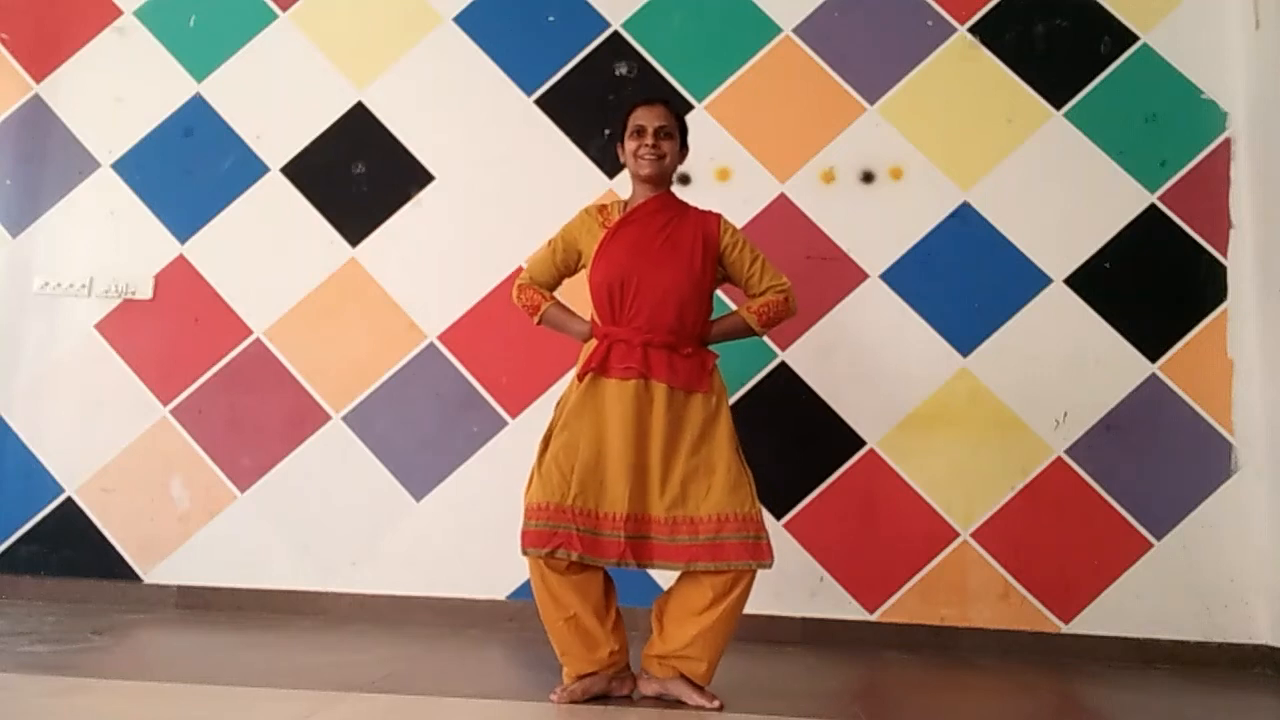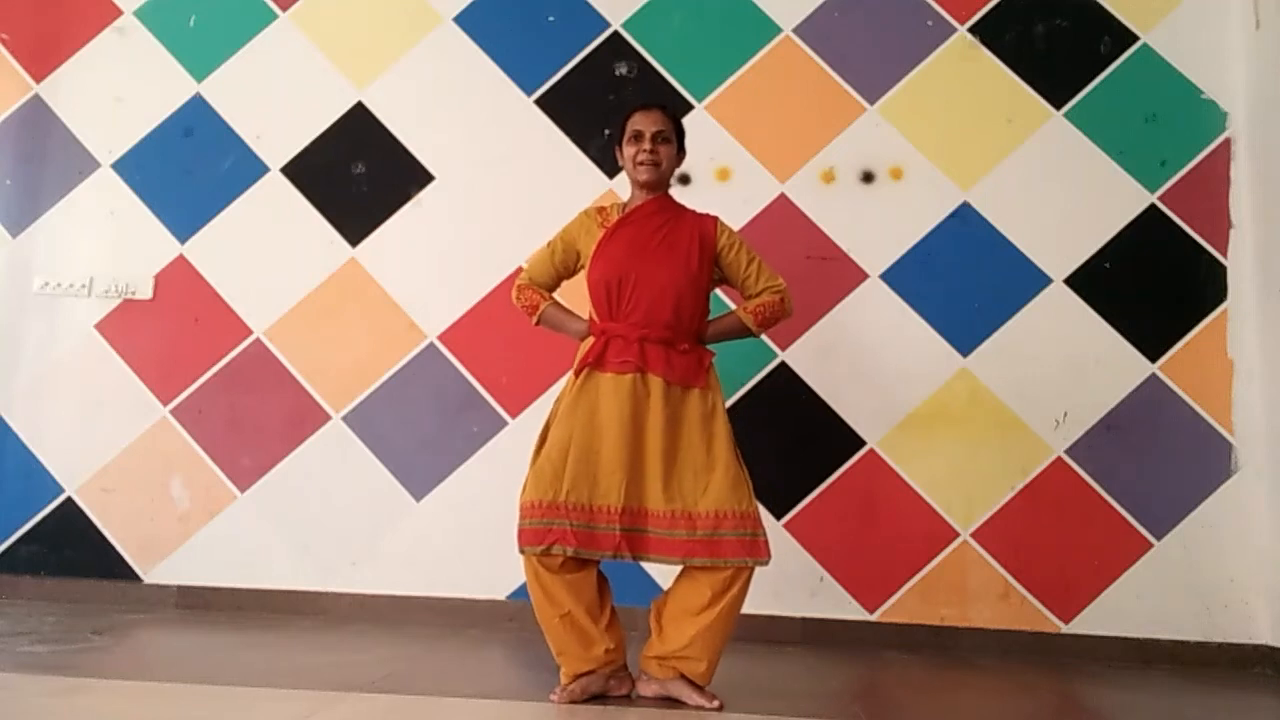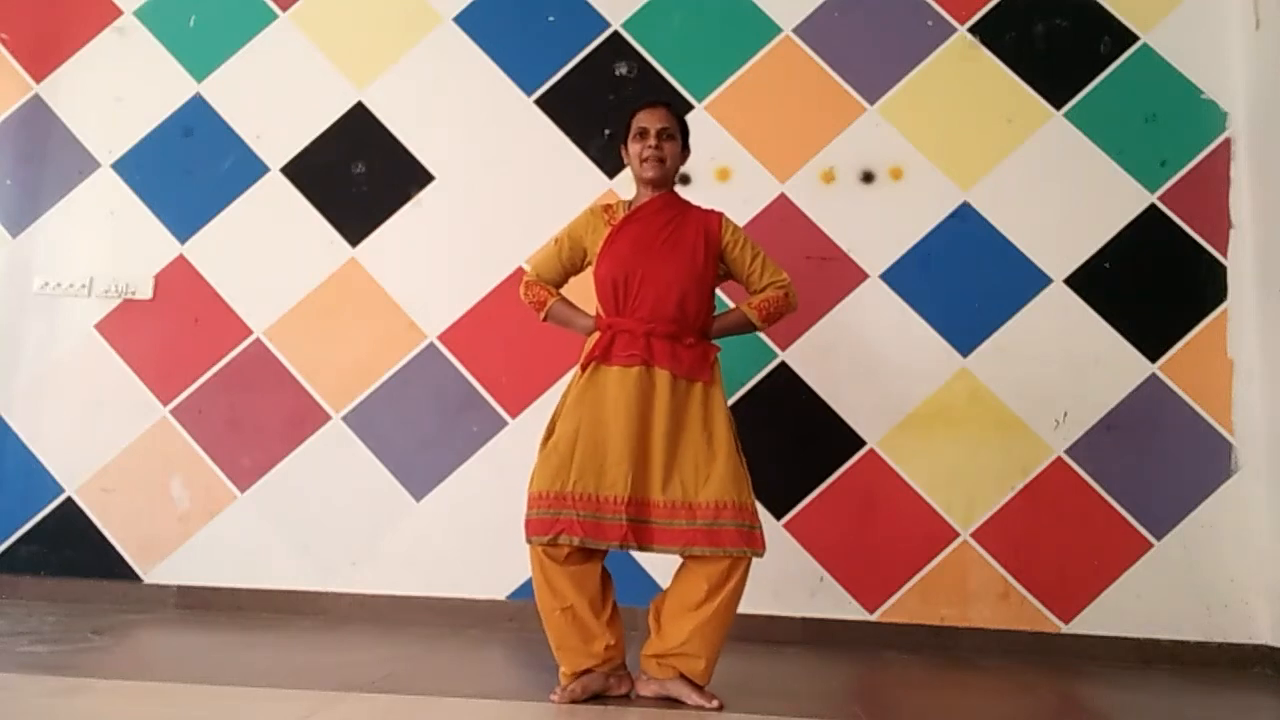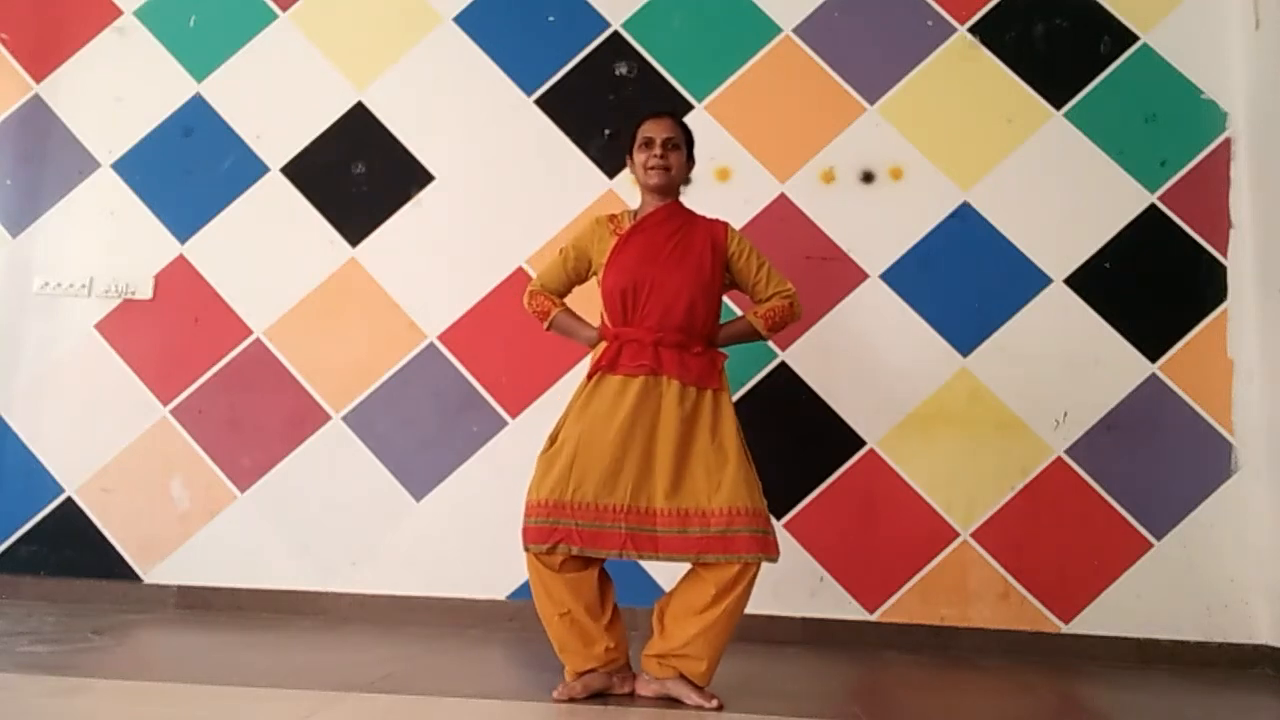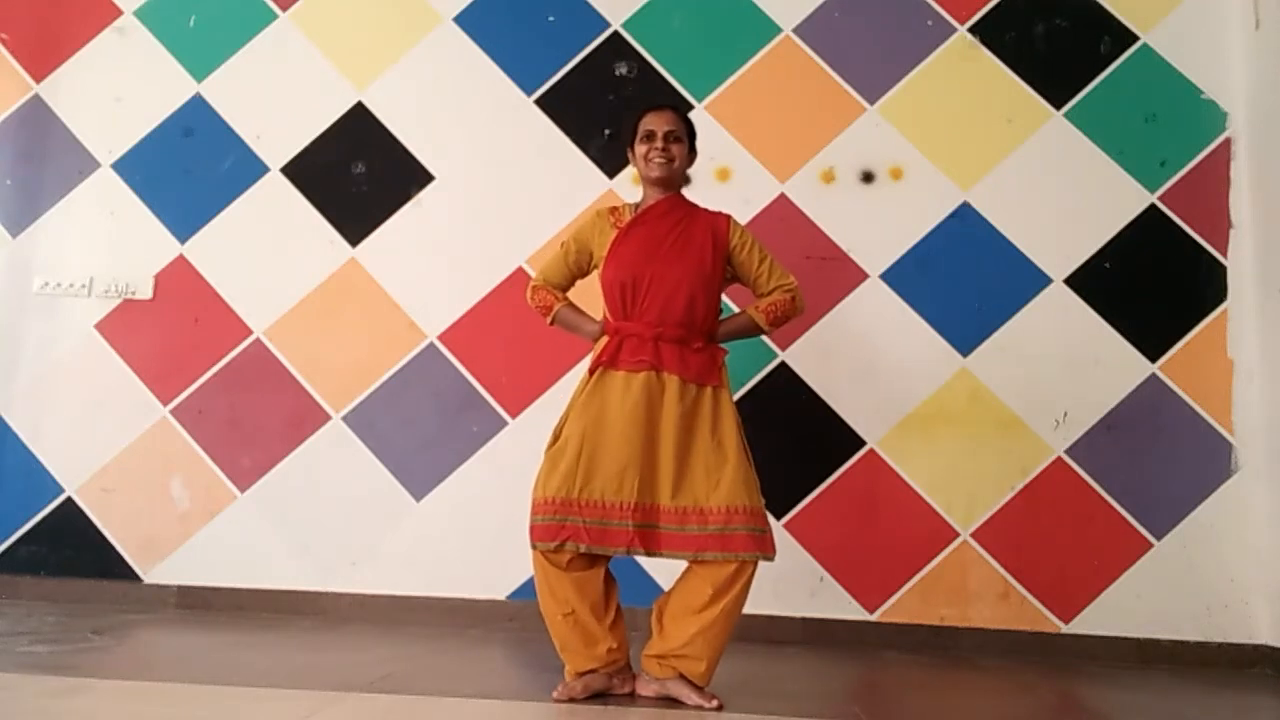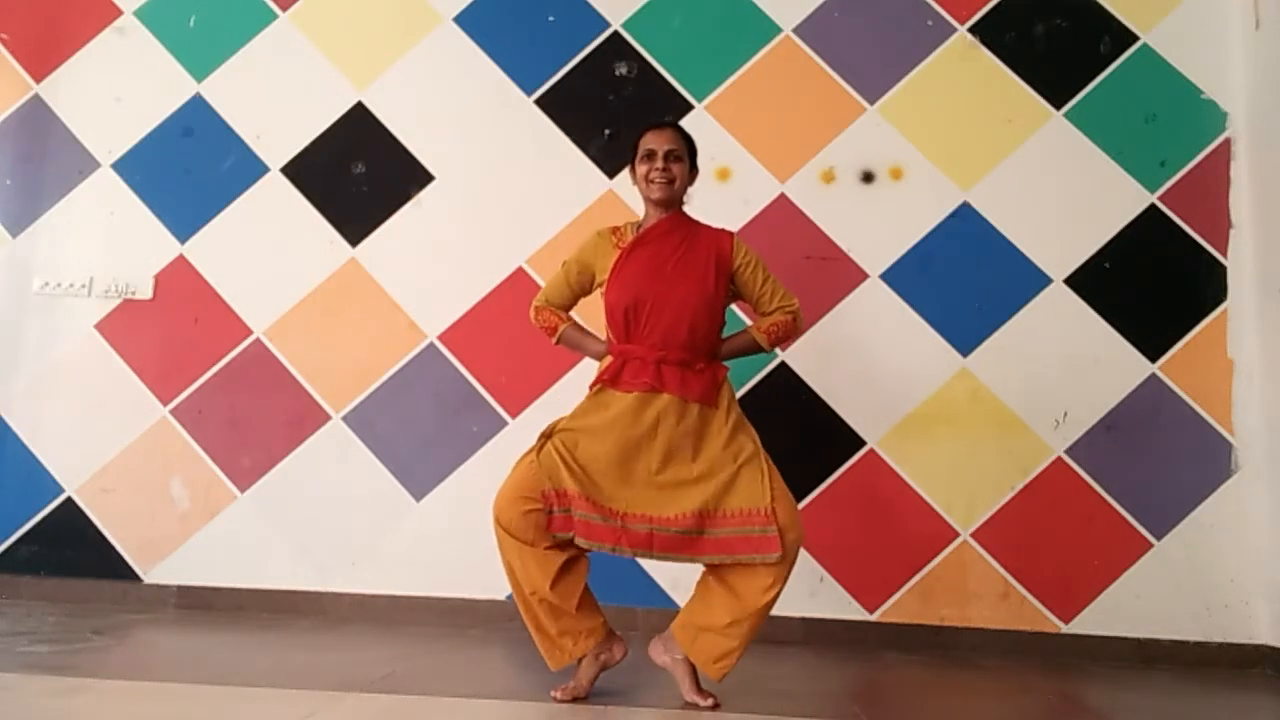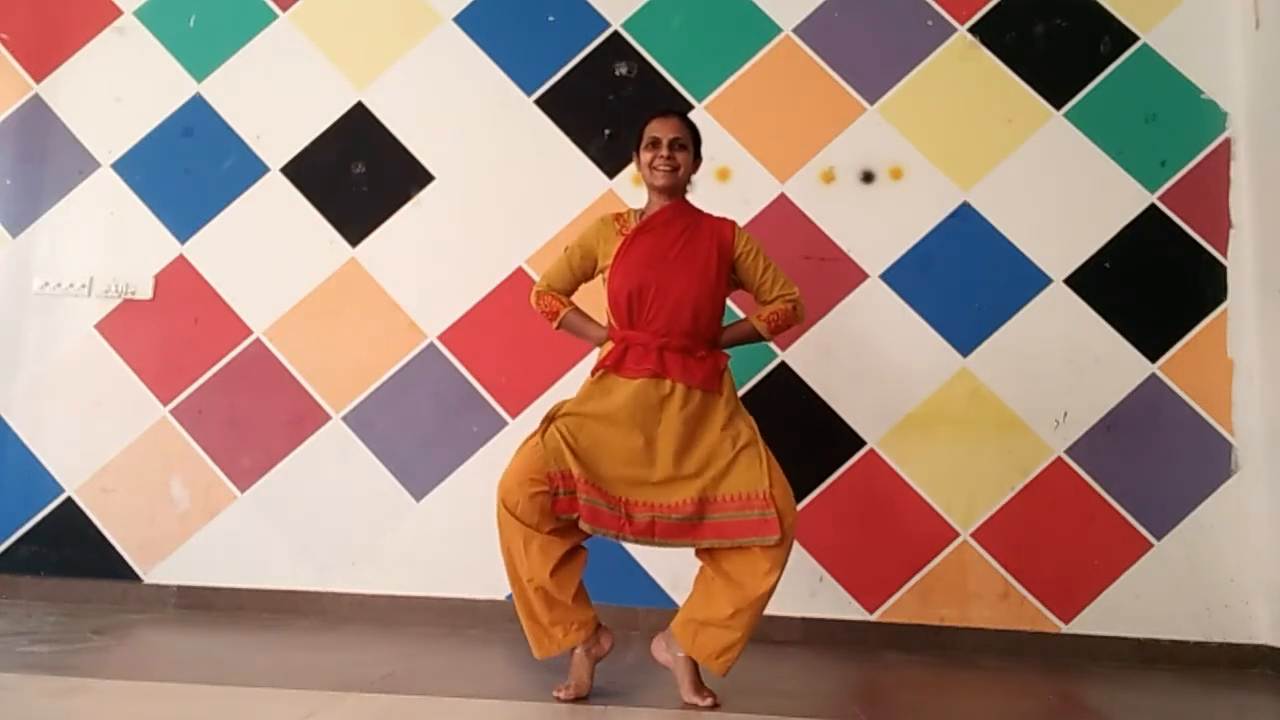
dt=0.7s
person 1, frame 1
left shoulder: (711, 230)
right shoulder: (592, 224)
left elbow: (778, 296)
right elbow: (527, 287)
left wrist: (706, 333)
right wrist: (587, 330)
left hip: (686, 401)
right hip: (605, 394)
left knee: (730, 541)
right knee: (553, 530)
left ankle: (670, 667)
right ankle: (599, 666)
person 1, frame 2
left shoulder: (707, 231)
right shoulder: (592, 224)
left elbow: (773, 296)
right elbow: (526, 287)
left wrist: (701, 332)
right wrist: (585, 329)
left hip: (682, 398)
right hip: (603, 392)
left knee: (727, 539)
right knee: (551, 530)
left ankle: (669, 667)
right ankle: (596, 665)
person 1, frame 3
left shoulder: (712, 227)
right shoulder: (598, 221)
left elbow: (779, 291)
right elbow: (534, 282)
left wrist: (708, 327)
right wrist: (592, 325)
left hip: (687, 392)
right hip: (609, 385)
left knee: (722, 536)
right knee: (559, 524)
left ankle: (670, 669)
right ankle: (597, 665)
person 1, frame 4
left shoulder: (718, 237)
right shoulder: (604, 233)
left elbow: (783, 301)
right elbow: (538, 294)
left wrist: (713, 337)
right wrist: (597, 337)
left hip: (693, 404)
right hip: (615, 396)
left knee: (737, 540)
right knee: (552, 528)
left ankle: (670, 666)
right ankle: (600, 663)
person 1, frame 5
left shoulder: (719, 229)
right shoulder: (604, 225)
left elbow: (785, 295)
right elbow: (541, 288)
left wrist: (716, 331)
right wrist: (599, 331)
left hip: (693, 398)
right hip: (615, 393)
left knee: (729, 538)
right knee: (563, 528)
left ankle: (671, 668)
right ankle: (600, 664)
person 1, frame 6
left shoulder: (724, 248)
right shoulder: (605, 246)
left elbow: (785, 314)
right elbow: (544, 308)
left wrist: (716, 350)
right wrist: (603, 350)
left hip: (702, 422)
right hip: (617, 413)
left knee: (775, 538)
right knee: (517, 508)
left ankle: (683, 644)
right ankle: (592, 641)
person 1, frame 7
left shoulder: (725, 236)
right shoulder: (608, 232)
left elbow: (786, 303)
right elbow: (545, 293)
left wrist: (717, 337)
right wrist: (604, 335)
left hip: (702, 404)
right hip: (618, 396)
left knee: (766, 526)
right knee: (520, 491)
left ankle: (688, 648)
right ankle: (580, 637)
